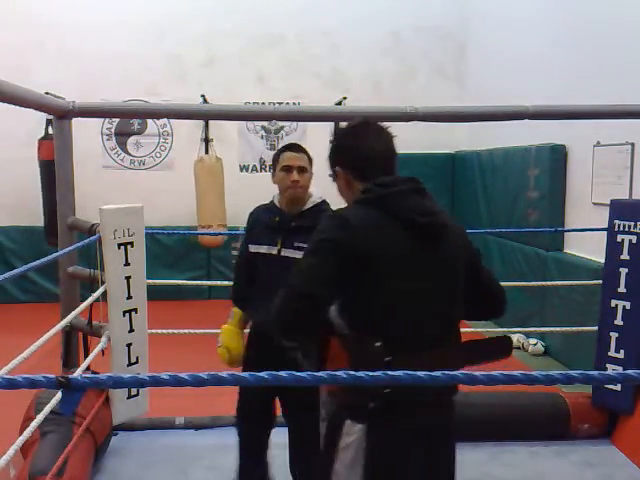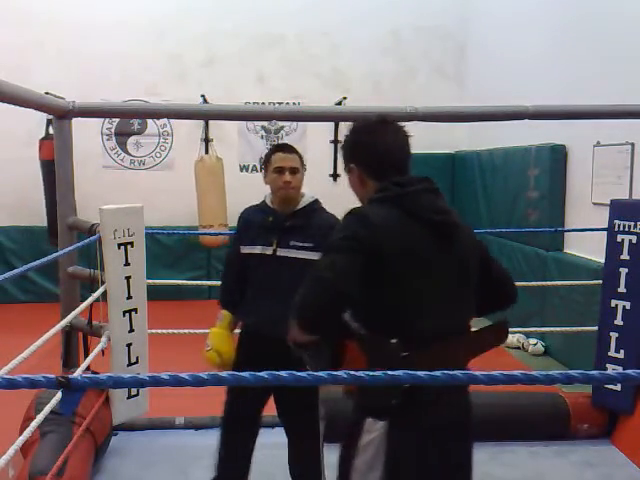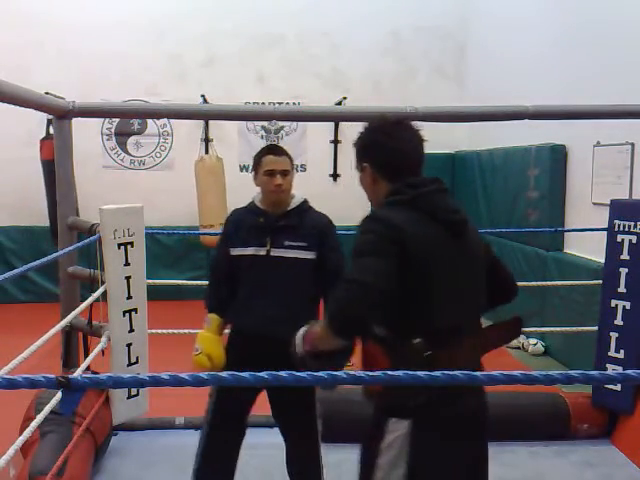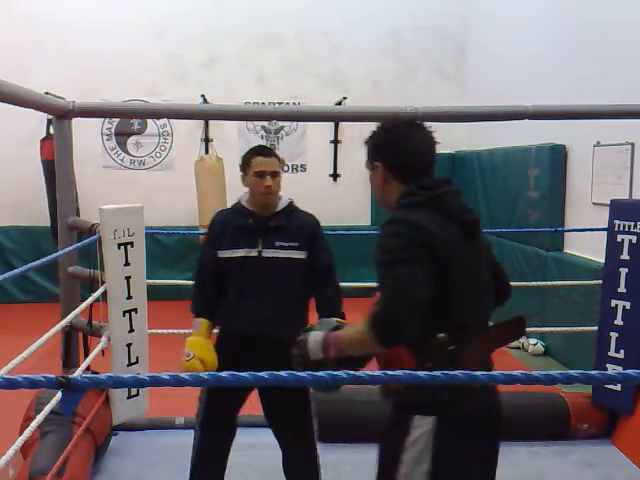
dt=0.1s
person 1, frame 1
left shoulder: (348, 227)
right shoulder: (449, 230)
left elbow: (292, 318)
right elbow: (492, 303)
left hip: (377, 416)
right hip: (436, 408)
person 1, frame 2
left shoulder: (365, 224)
right shoulder: (454, 227)
left elbow: (313, 312)
right elbow: (502, 295)
left wrist: (300, 332)
left hip: (394, 414)
right hip: (451, 405)
person 1, frame 3
left shoulder: (386, 227)
right shoulder: (460, 226)
left elbow: (349, 316)
right elbow: (504, 289)
left wrist: (306, 339)
left hip: (415, 414)
right hip: (467, 404)
person 1, frame 4
left shoulder: (405, 227)
right shoulder: (458, 223)
left elbow: (396, 326)
right elbow: (499, 291)
left wrist: (320, 344)
left hip: (434, 411)
right hip: (474, 403)
person 2, frame 1
right shoulder: (259, 218)
right elbow: (244, 278)
right wrist: (234, 326)
right hip: (262, 340)
left knee: (306, 429)
right knee: (250, 419)
person 2, frame 2
left shoulder: (325, 225)
right shoulder: (250, 220)
right elbow: (233, 279)
right wrist: (223, 329)
right hip: (253, 341)
left knee: (303, 431)
right knee: (237, 421)
person 2, frame 3
left shoulder: (317, 225)
right shoulder: (238, 222)
left elbow: (336, 286)
right elbow: (221, 282)
left hip: (295, 348)
right hip: (243, 342)
left knee: (301, 432)
right knee: (222, 423)
person 2, frame 4
left shoulder: (305, 225)
right shoulder: (223, 224)
left elbow: (325, 284)
right elbow: (206, 285)
right wrist: (199, 337)
left hip: (284, 348)
right hip: (232, 344)
left knee: (297, 432)
right knee: (213, 427)
